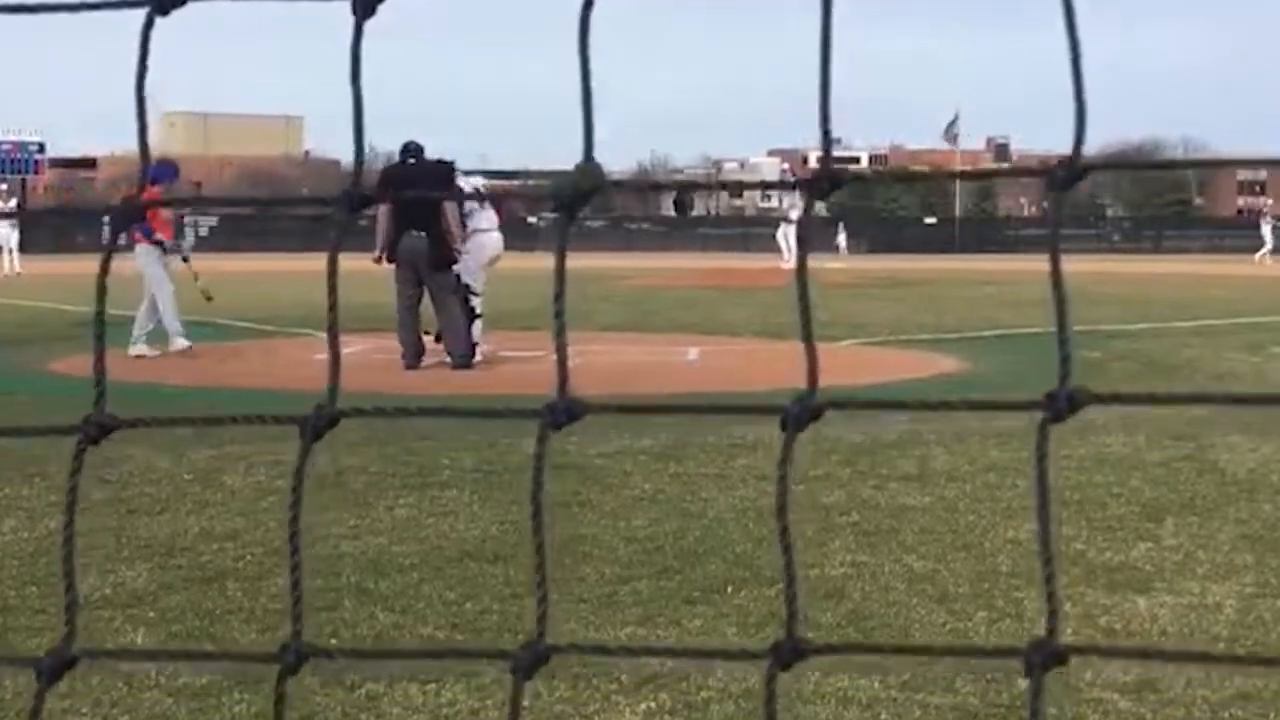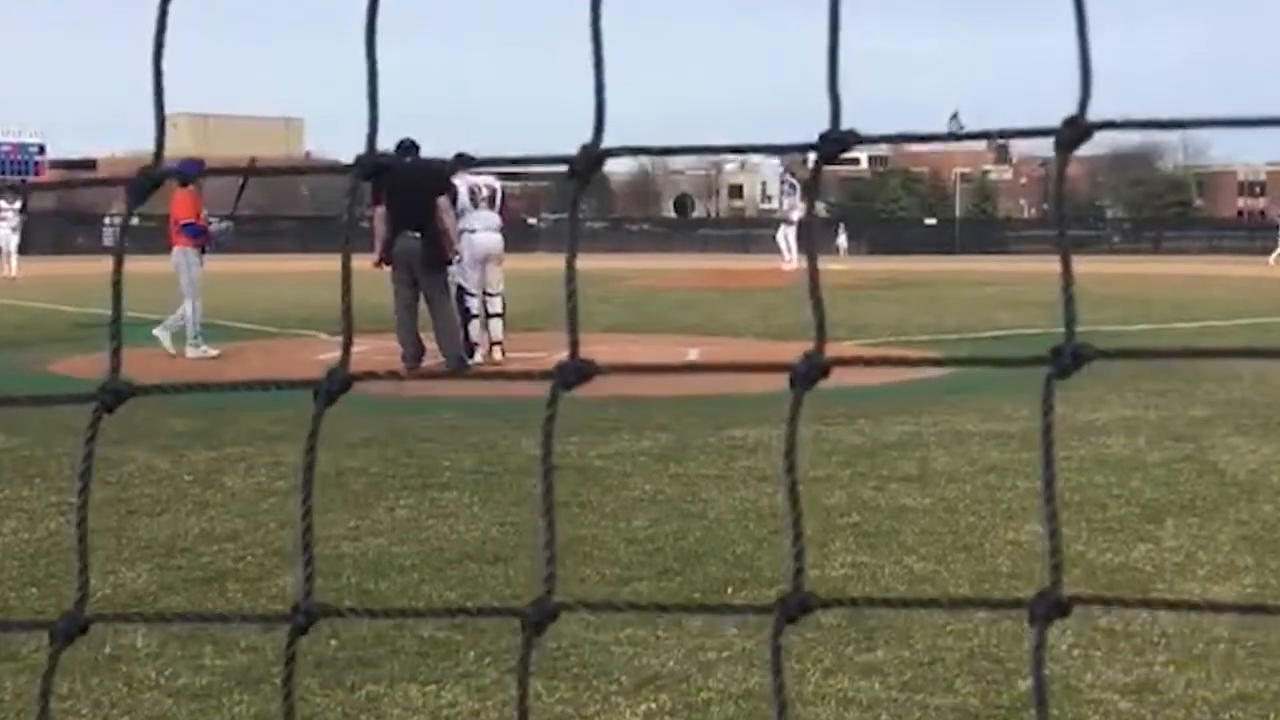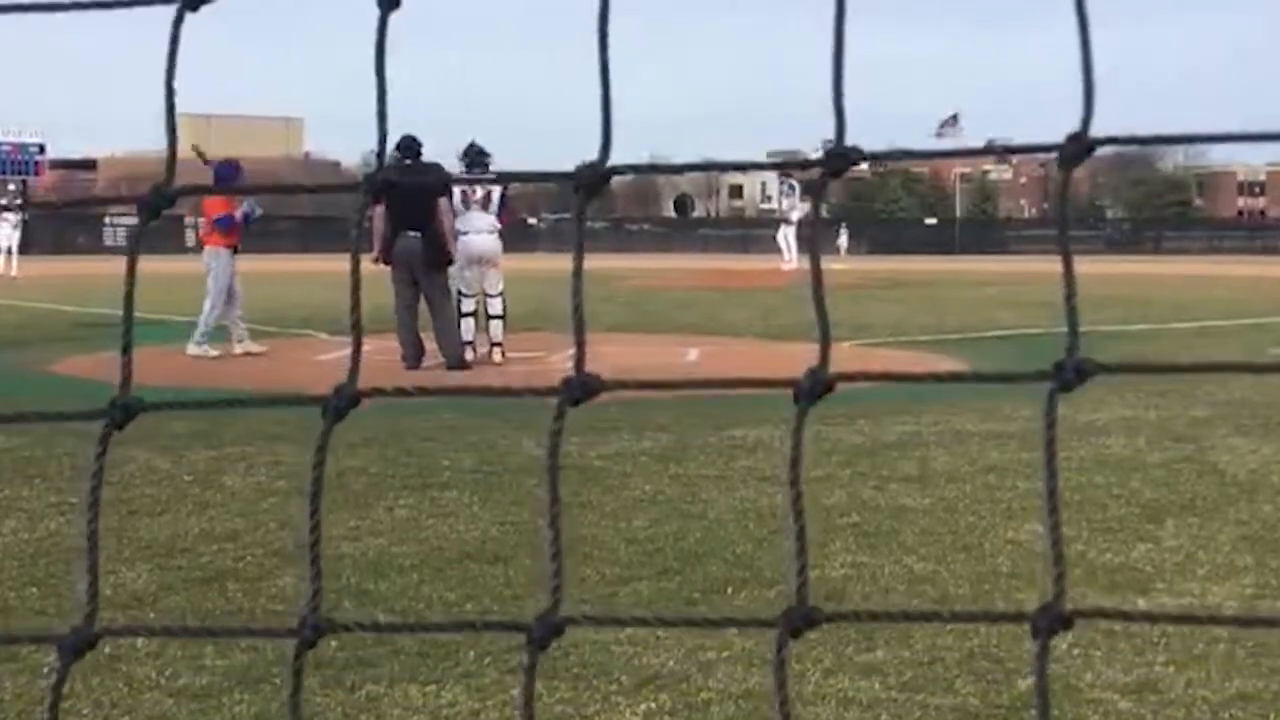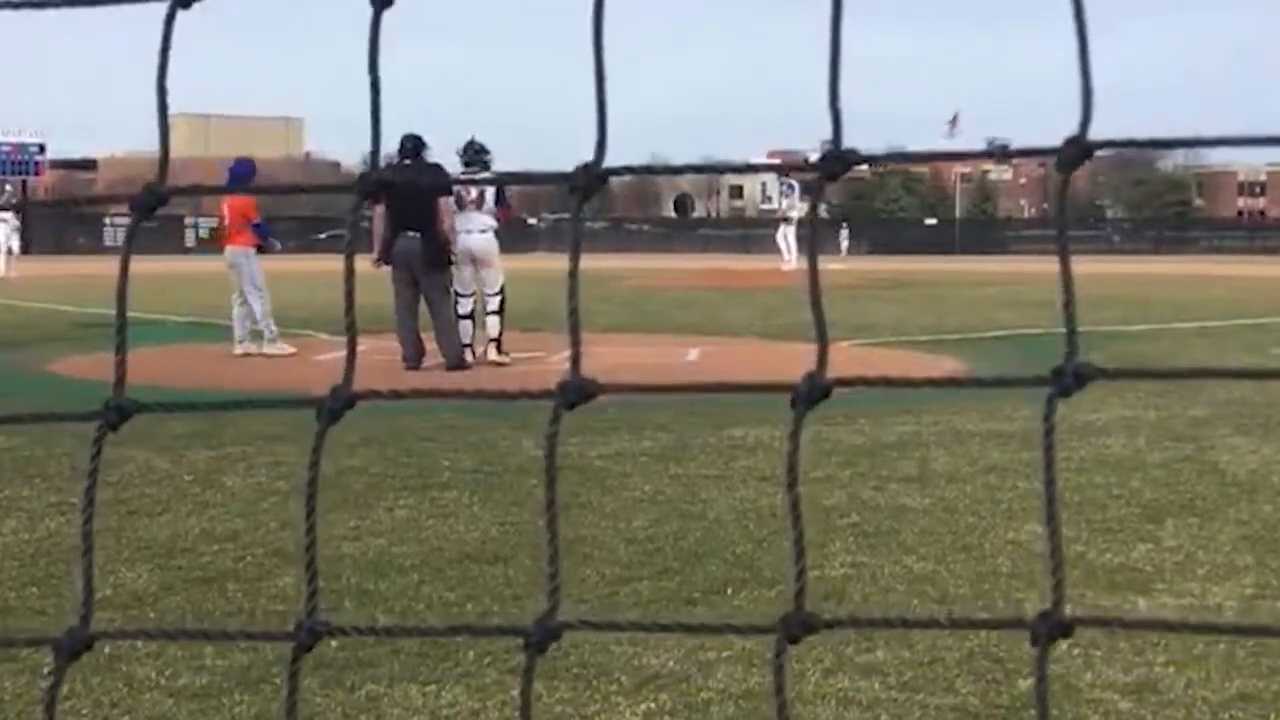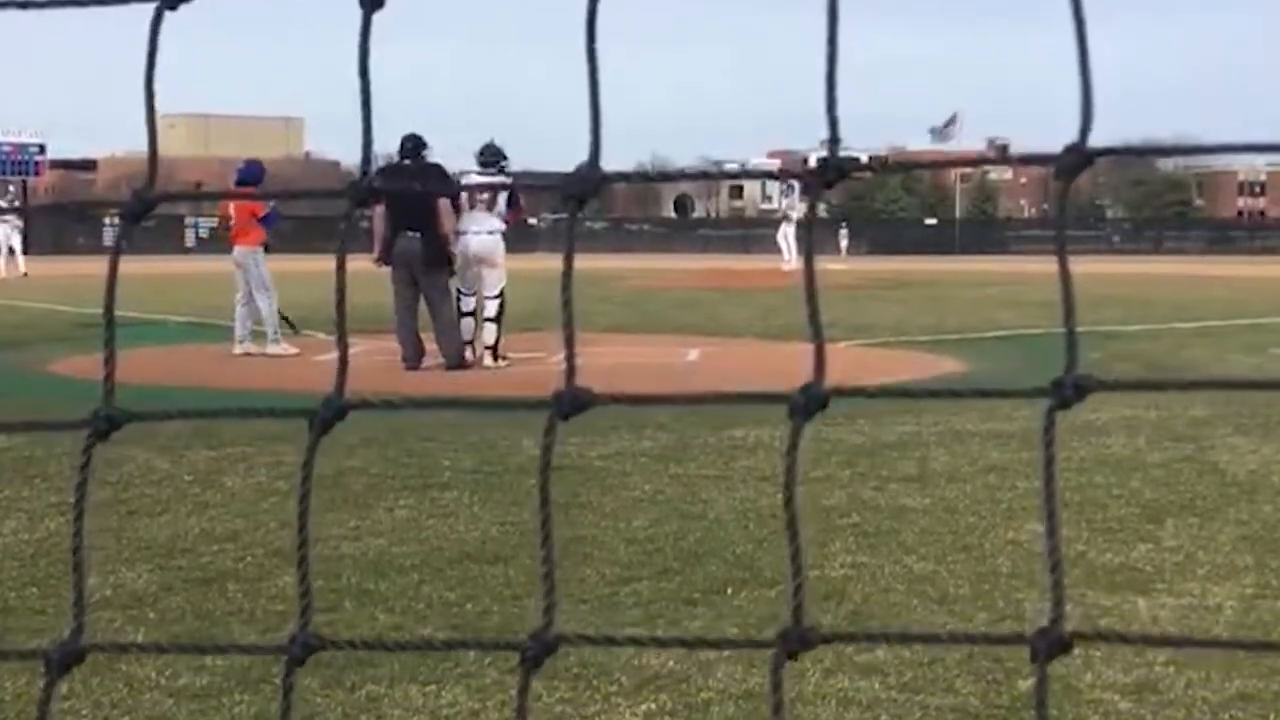
dt=0.5s
person 1, frame 1
left shoulder: (388, 174)
right shoulder: (441, 170)
left elbow: (383, 212)
right elbow: (449, 207)
left wrist: (380, 247)
right wrist: (457, 241)
left hip: (403, 243)
right hip: (432, 243)
left knee: (407, 303)
right knee: (448, 301)
left ankle: (411, 356)
right ankle: (460, 355)
person 1, frame 2
left shoulder: (384, 175)
right shoulder: (435, 170)
left elbow: (380, 215)
right elbow: (444, 208)
left wrist: (378, 250)
right wrist: (454, 243)
left hip: (398, 244)
right hip: (427, 244)
left knee: (404, 304)
right knee: (441, 303)
left ankle: (411, 357)
right ankle: (454, 357)
person 1, frame 3
left shoulder: (385, 176)
right shoulder: (435, 172)
left elbow: (379, 214)
right elbow: (444, 210)
left wrist: (377, 248)
right wrist: (451, 244)
left hip: (398, 244)
right hip: (427, 244)
left knee: (405, 304)
right knee: (441, 303)
left ankle: (411, 357)
right ankle: (454, 357)
person 1, frame 4
left shoulder: (386, 175)
right shoulder: (435, 172)
left elbow: (379, 214)
right elbow: (444, 209)
left wrist: (377, 249)
right wrist: (451, 243)
left hip: (398, 244)
right hip: (428, 244)
left knee: (405, 305)
right knee: (440, 303)
left ankle: (411, 357)
right ankle: (453, 357)
person 1, frame 5
left shoulder: (385, 175)
right shoulder: (435, 172)
left elbow: (379, 214)
right elbow: (445, 209)
left wrist: (378, 248)
right wrist: (451, 243)
left hip: (398, 245)
right hip: (428, 245)
left knee: (404, 305)
right knee: (441, 303)
left ankle: (411, 357)
right ankle: (453, 357)
person 2, frame 1
left shoulder: (456, 187)
right shoulder: (479, 182)
right elbow: (498, 214)
left hip: (479, 240)
right hip: (496, 238)
left knee: (470, 293)
right knee: (467, 288)
left ankle: (473, 348)
right ankle: (475, 341)
person 2, frame 2
left shoulder: (456, 183)
right shoulder: (494, 182)
right elbow: (502, 214)
left hip: (471, 239)
right hip: (495, 238)
left knee: (467, 294)
right knee: (494, 294)
left ankle: (473, 350)
right ankle: (496, 347)
person 2, frame 3
left shoulder: (454, 184)
right shoulder: (497, 183)
right elbow: (503, 217)
left hip: (465, 241)
right hip: (491, 240)
left knee: (466, 296)
right knee: (494, 294)
left ankle: (467, 349)
right ankle: (496, 349)
person 2, frame 4
right shoulder: (493, 181)
right elbow: (504, 214)
left hip: (460, 240)
right hip: (485, 239)
left knee: (463, 296)
right knee: (494, 293)
left ankle: (467, 350)
right ankle: (493, 347)
person 2, frame 5
left shoulder: (463, 181)
right shoulder: (505, 184)
right elbow: (514, 216)
left hip: (466, 240)
right hip: (492, 241)
left knee: (466, 294)
right knee: (493, 297)
left ankle: (467, 348)
right ankle: (489, 353)
person 3, frame 1
left shoulder: (166, 199)
right shoulder: (144, 196)
right elbow: (136, 223)
left wrist: (178, 245)
right wrist: (160, 238)
left hip: (163, 252)
right hip: (148, 250)
left knee: (152, 298)
right knee: (165, 292)
left ankle: (137, 343)
right ankle: (177, 338)
person 3, frame 2
left shoulder: (192, 196)
right shoulder: (184, 198)
right elbow: (189, 229)
left wrist: (211, 231)
right wrist: (212, 230)
left hip: (193, 253)
right hip: (186, 253)
left knee: (192, 300)
right knee: (194, 301)
left ankle: (166, 330)
right ankle: (194, 346)
person 3, frame 3
left shoulder: (230, 199)
right shoulder: (216, 199)
left elbow: (240, 222)
right elbow: (225, 224)
left wrist: (251, 212)
right wrist: (242, 211)
left hip: (227, 254)
right hip: (217, 253)
left knee: (234, 298)
right knee: (215, 300)
left ankle: (241, 341)
right ankle: (198, 343)
person 3, frame 4
left shoulder: (226, 199)
right shoulder: (247, 200)
right elbow: (258, 227)
left wrist: (264, 240)
right wrist: (271, 242)
left hip: (230, 250)
right hip: (244, 251)
left knee: (241, 298)
right knee: (259, 296)
left ankle: (242, 342)
right ankle: (271, 342)
person 3, frame 5
left shoulder: (231, 198)
right shoulder: (252, 197)
left elbow: (224, 224)
right elbow: (270, 220)
right wrist: (272, 206)
left hip: (238, 250)
right hip: (251, 251)
left knee: (244, 297)
right knee: (266, 296)
left ankle: (242, 342)
right ankle: (274, 343)
